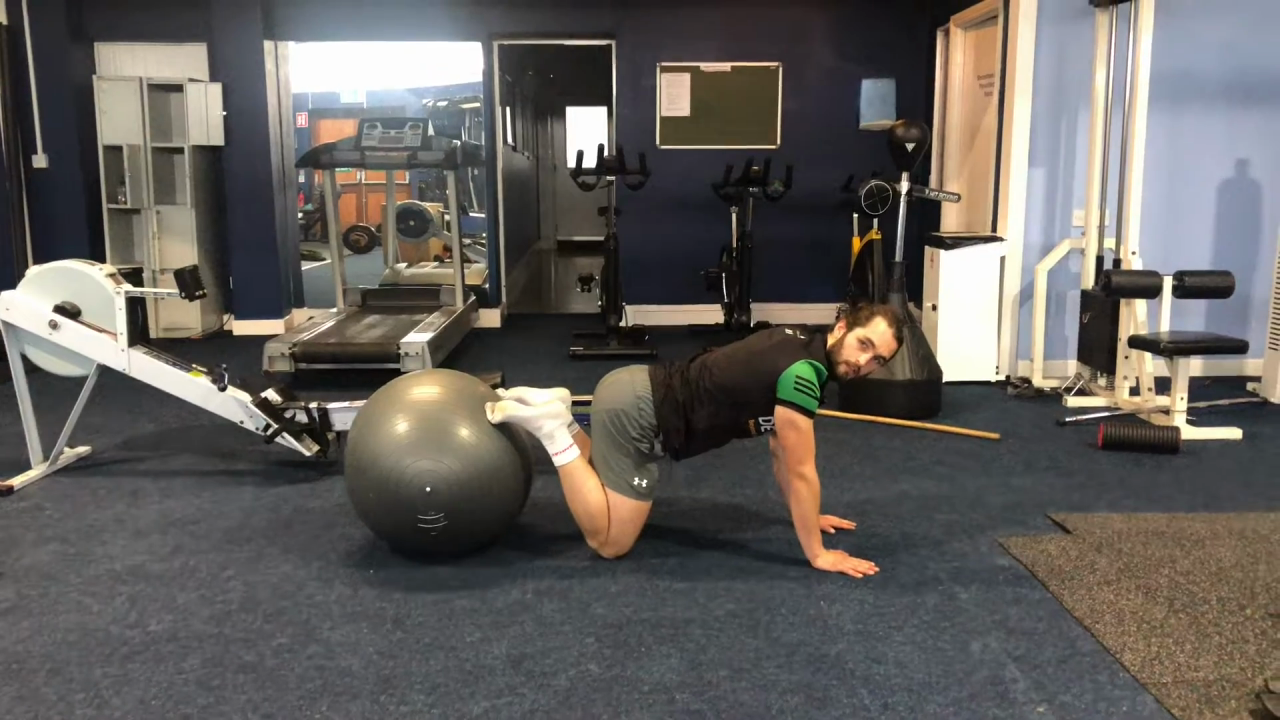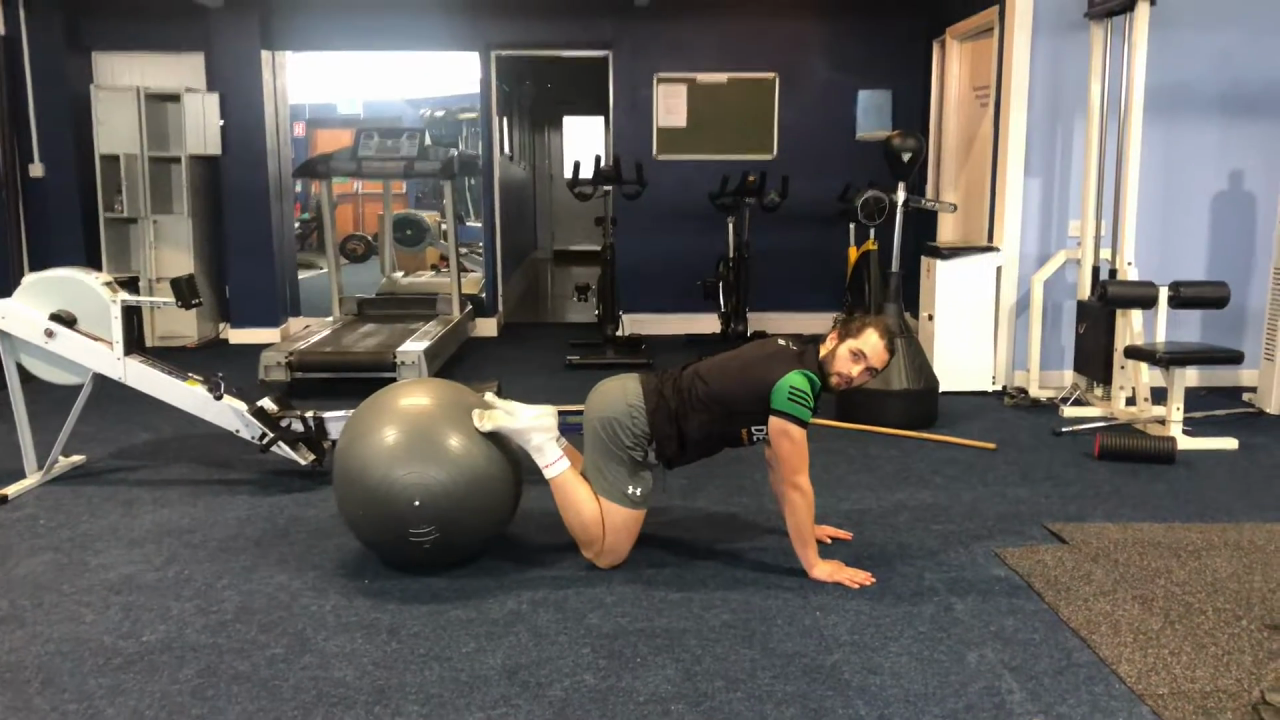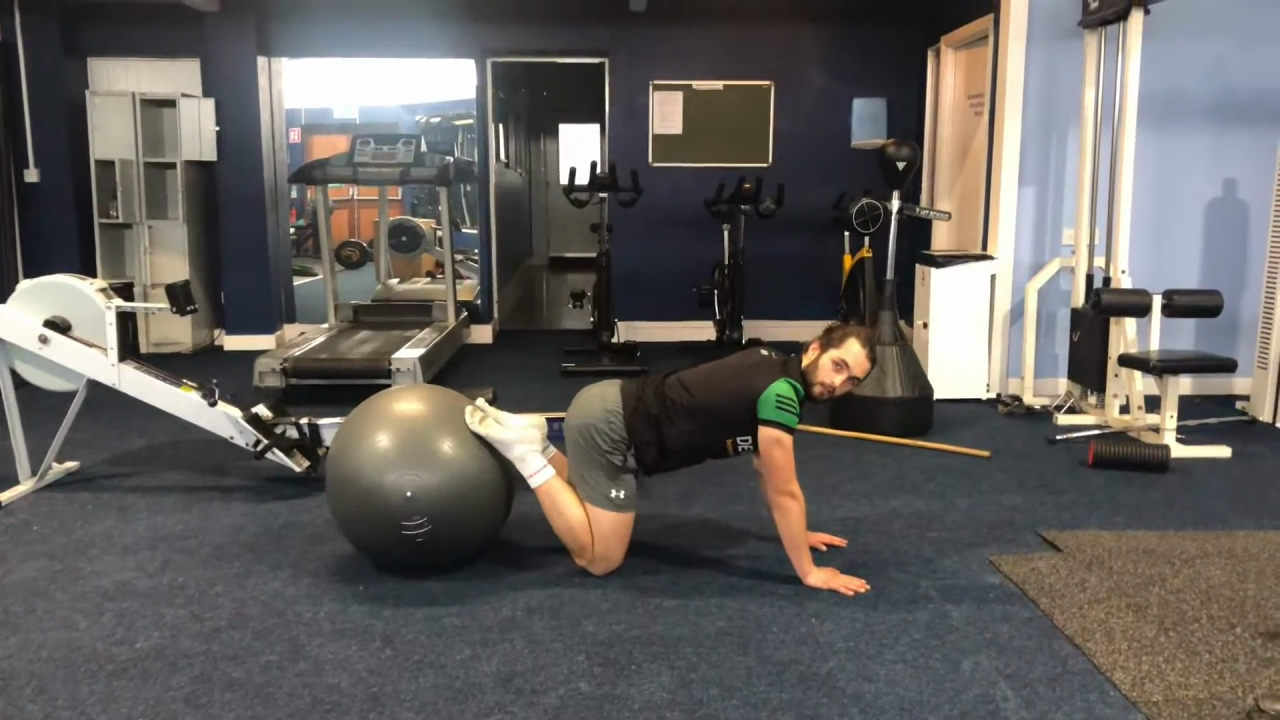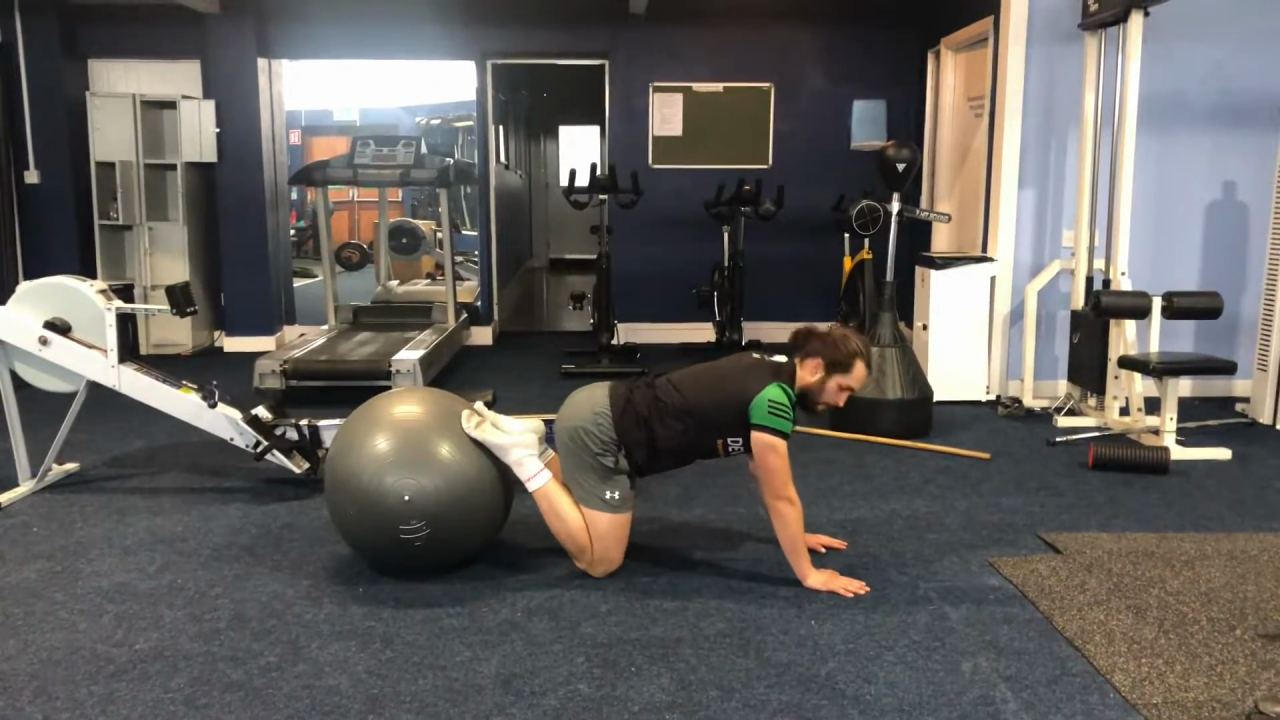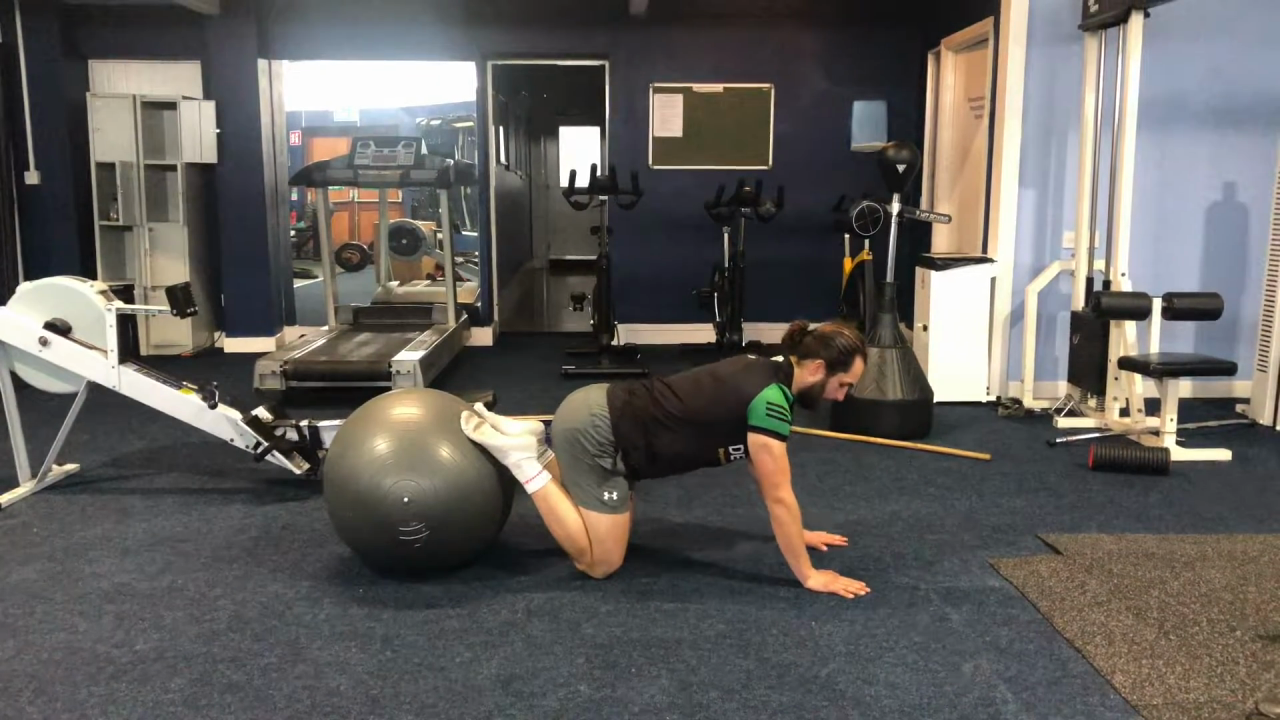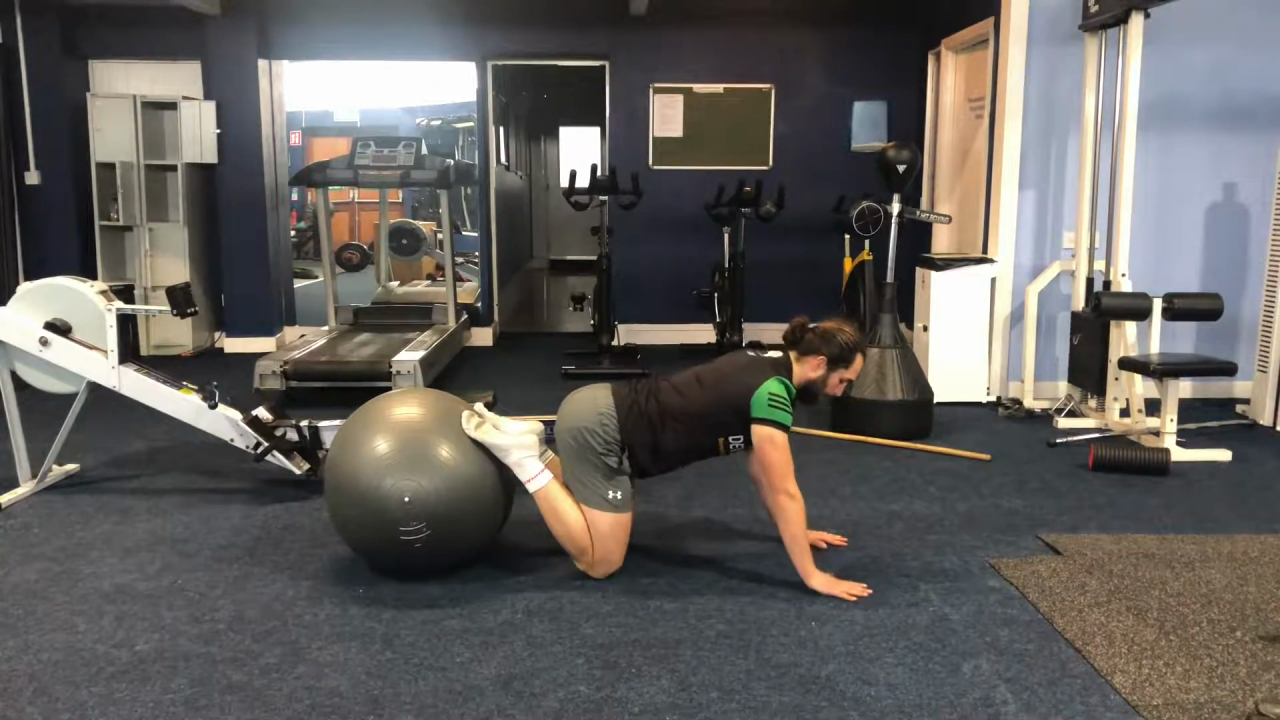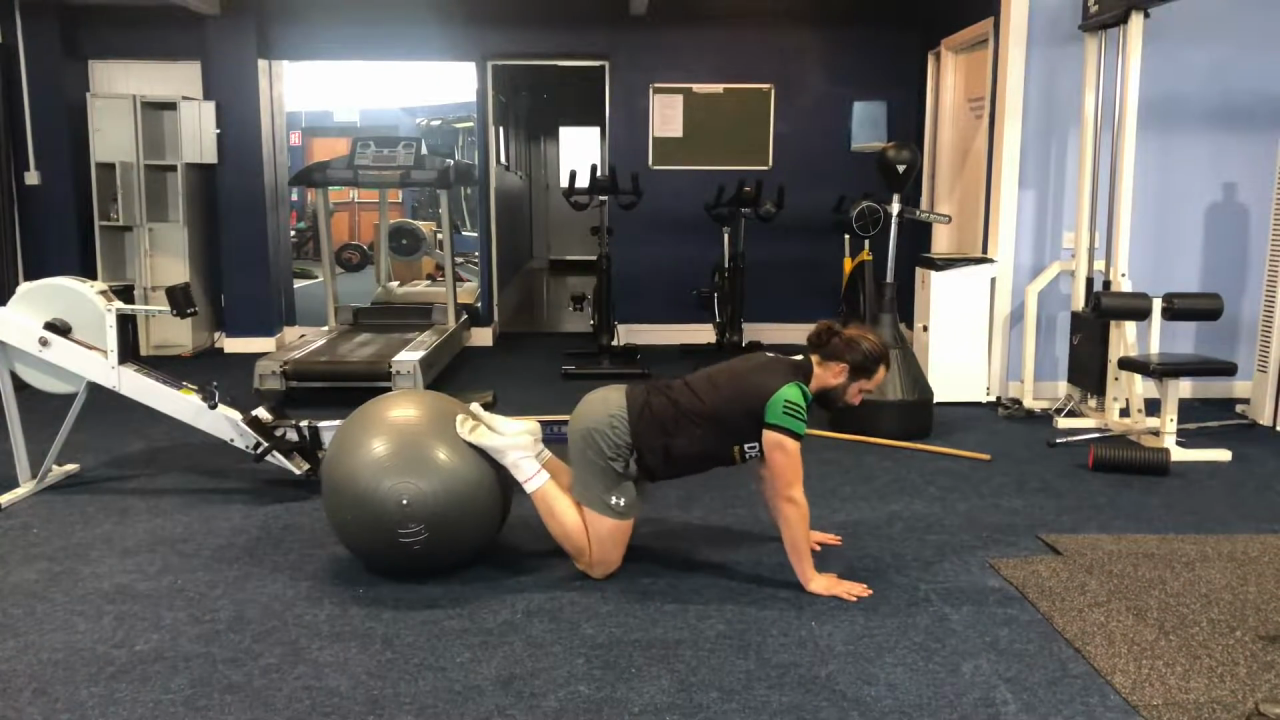
dt=0.5s
person 1, frame 1
left shoulder: (799, 346)
right shoulder: (803, 372)
left elbow: (781, 451)
right elbow: (801, 471)
left wrist: (807, 516)
right wrist: (817, 554)
left hip: (636, 390)
right hip: (638, 411)
left knee: (610, 500)
right knee: (610, 540)
left ankle: (554, 413)
right ankle: (552, 428)
person 1, frame 2
left shoulder: (792, 356)
right shoulder: (796, 384)
left elbow: (776, 460)
right elbow: (795, 482)
left wrist: (804, 527)
right wrist: (814, 564)
left hip: (628, 398)
right hip: (628, 419)
left knee: (603, 508)
right knee: (606, 551)
left ankle: (539, 426)
right ankle: (541, 439)
person 1, frame 3
left shoulder: (777, 369)
right shoulder: (781, 393)
left elbow: (767, 469)
right elbow: (785, 492)
left wrist: (797, 533)
right wrist: (809, 572)
left hip: (611, 406)
right hip: (610, 426)
left knee: (599, 518)
right knee: (601, 558)
left ankle: (531, 438)
right ankle: (524, 450)
person 1, frame 4
left shoulder: (771, 370)
right shoulder: (773, 398)
left elbow: (764, 469)
right elbow: (781, 496)
left wrist: (797, 534)
right wrist: (808, 574)
left hip: (600, 409)
right hip: (598, 430)
left knee: (611, 521)
right knee: (601, 560)
left ankle: (527, 439)
right ankle: (521, 451)
person 1, frame 5
left shoulder: (768, 373)
right shoulder: (770, 397)
left elbow: (765, 472)
right elbow: (778, 497)
left wrist: (796, 532)
right wrist: (808, 576)
left hip: (597, 410)
right hip: (596, 432)
left knee: (612, 521)
right knee: (601, 561)
left ankle: (528, 441)
right ankle: (520, 456)
person 1, frame 6
left shoulder: (767, 368)
right shoulder: (772, 392)
left elbow: (761, 470)
right elbow: (785, 491)
left wrist: (797, 532)
right wrist: (811, 576)
left hip: (598, 410)
right hip: (599, 430)
left knee: (601, 520)
right knee: (601, 562)
left ankle: (524, 440)
right ankle: (521, 454)
person 1, frame 7
left shoulder: (782, 371)
right shoulder: (788, 397)
left elbow: (770, 472)
right elbow: (790, 496)
left wrist: (797, 531)
right wrist: (811, 578)
left hip: (612, 412)
right hip: (612, 433)
left knee: (603, 524)
right knee: (599, 562)
left ankle: (521, 442)
right ankle: (520, 458)
